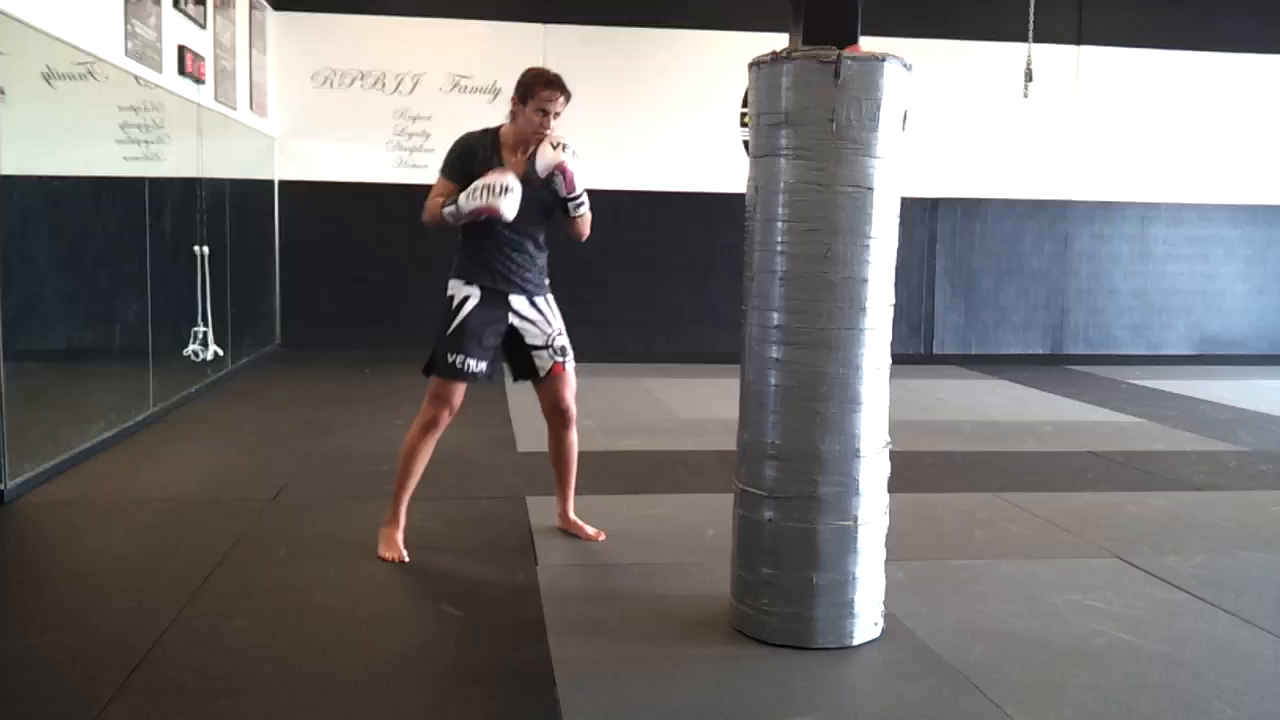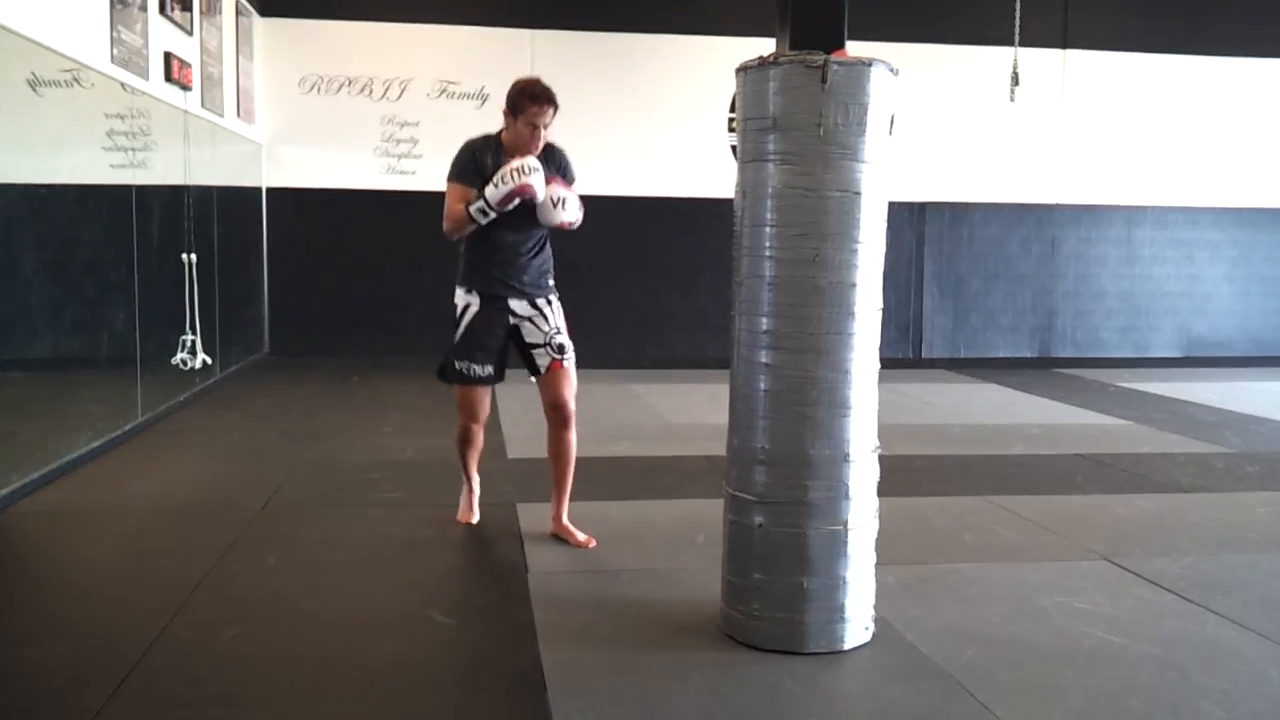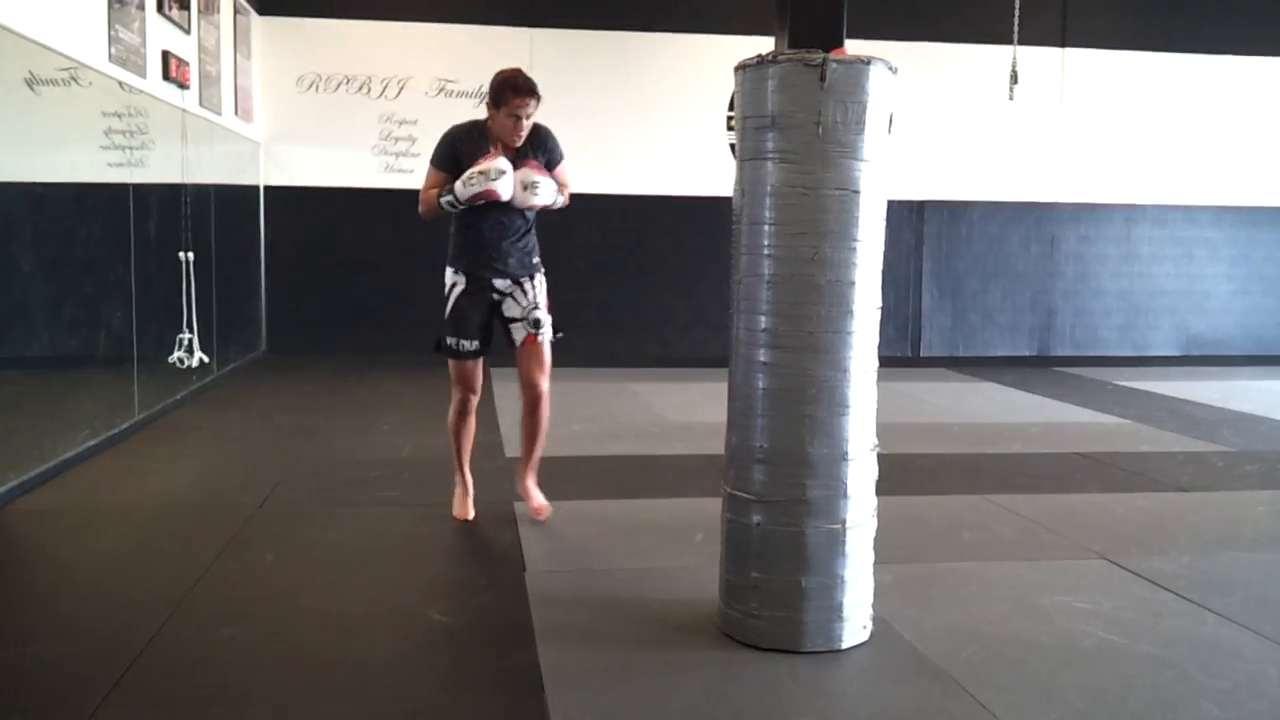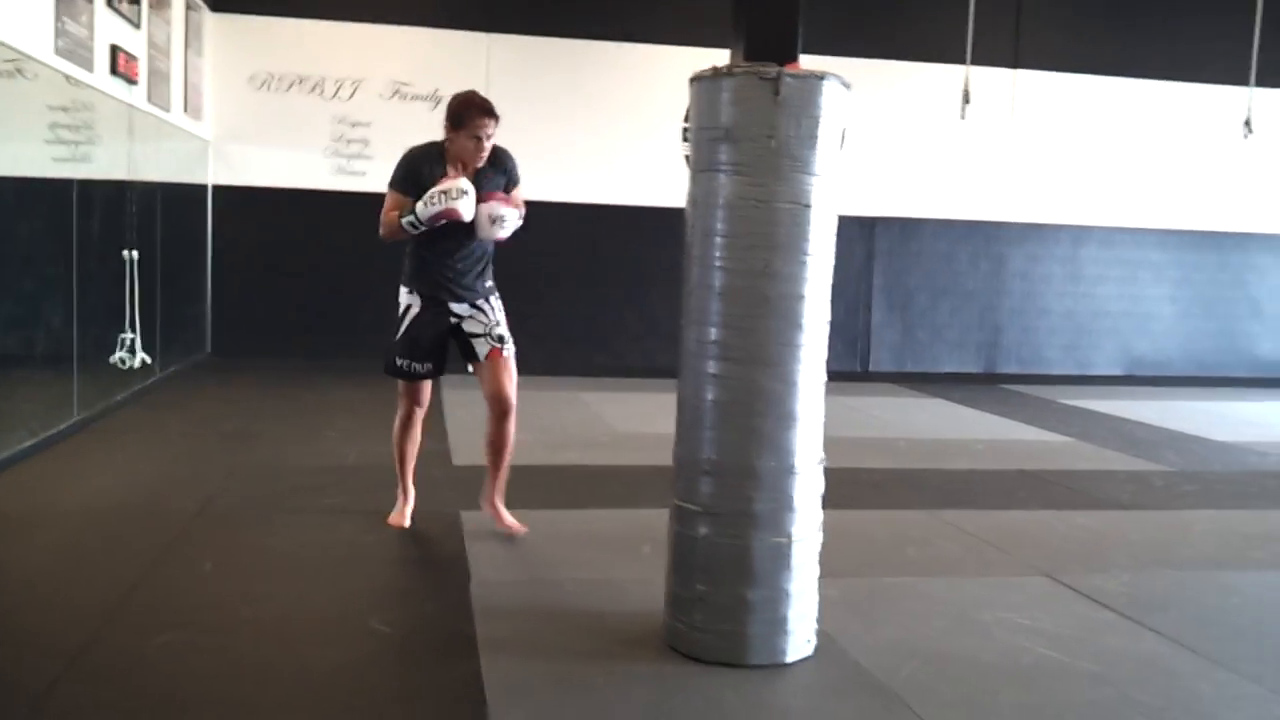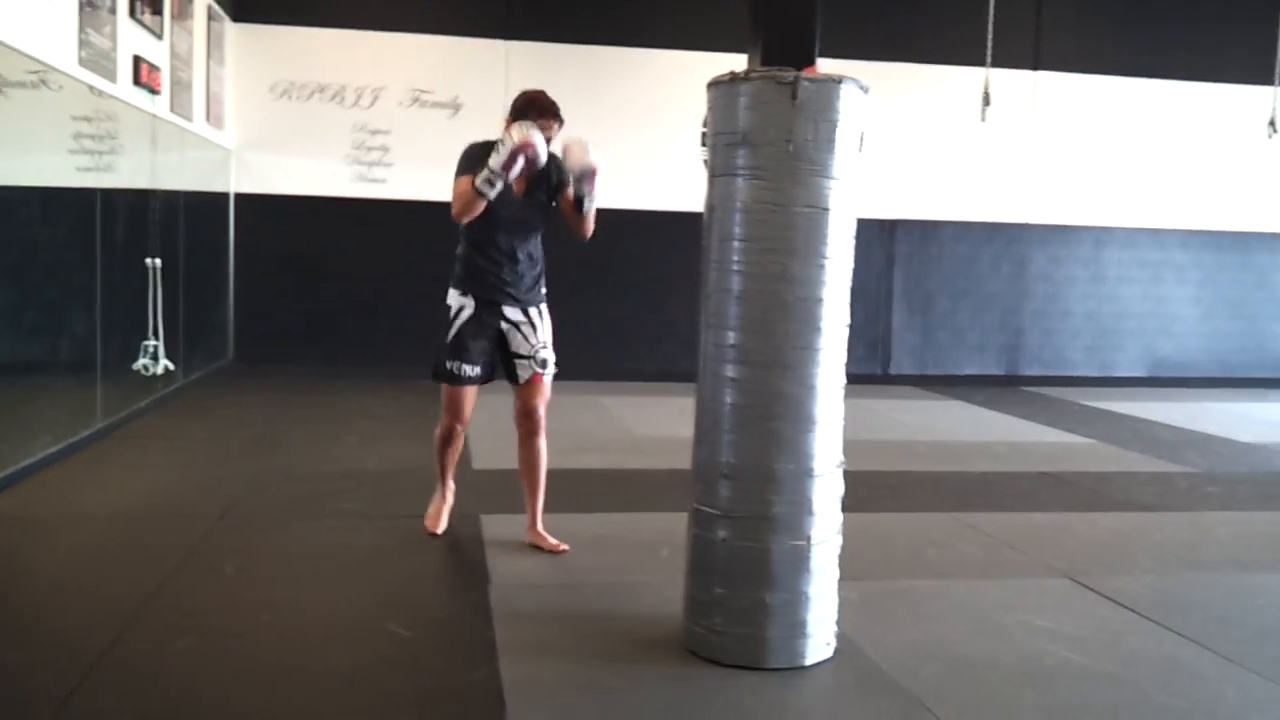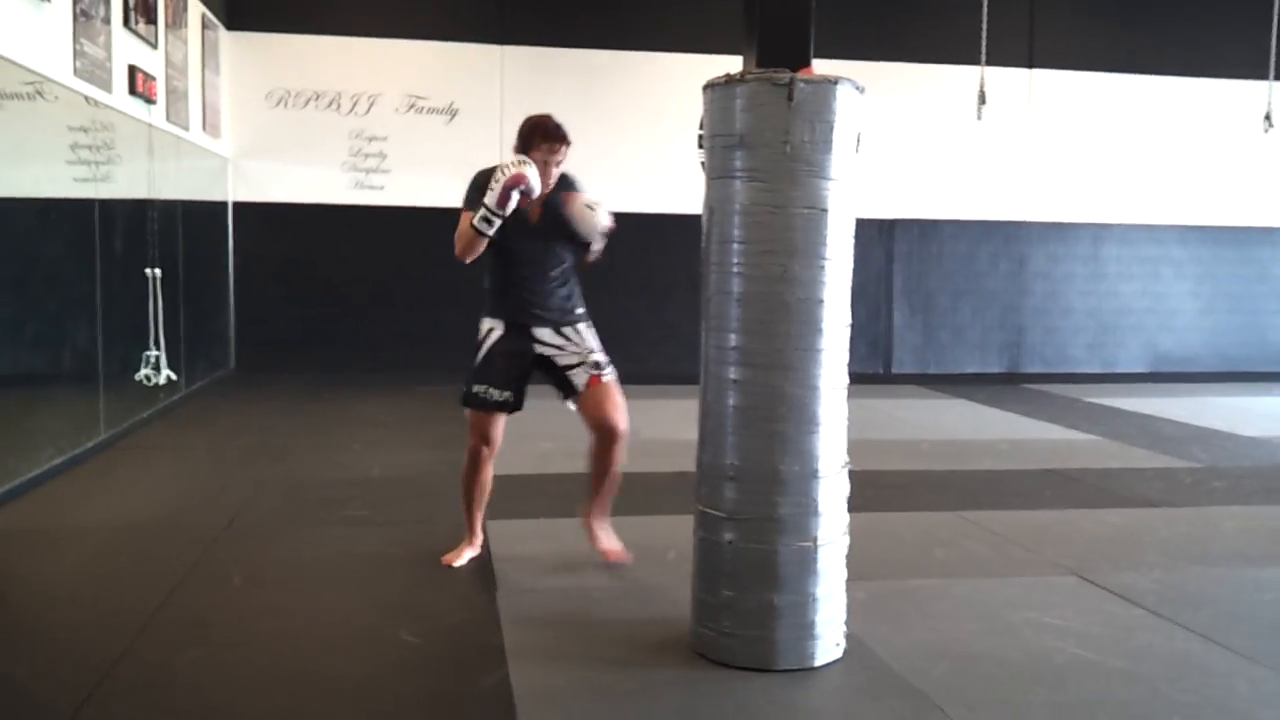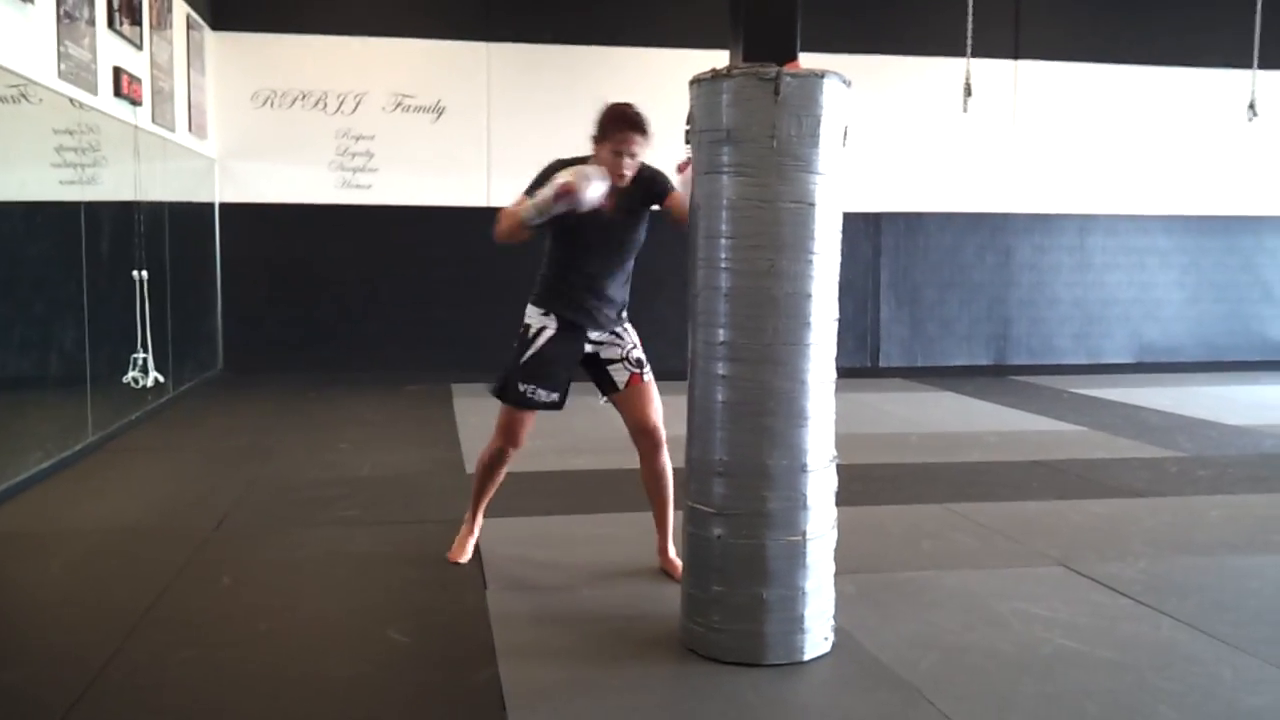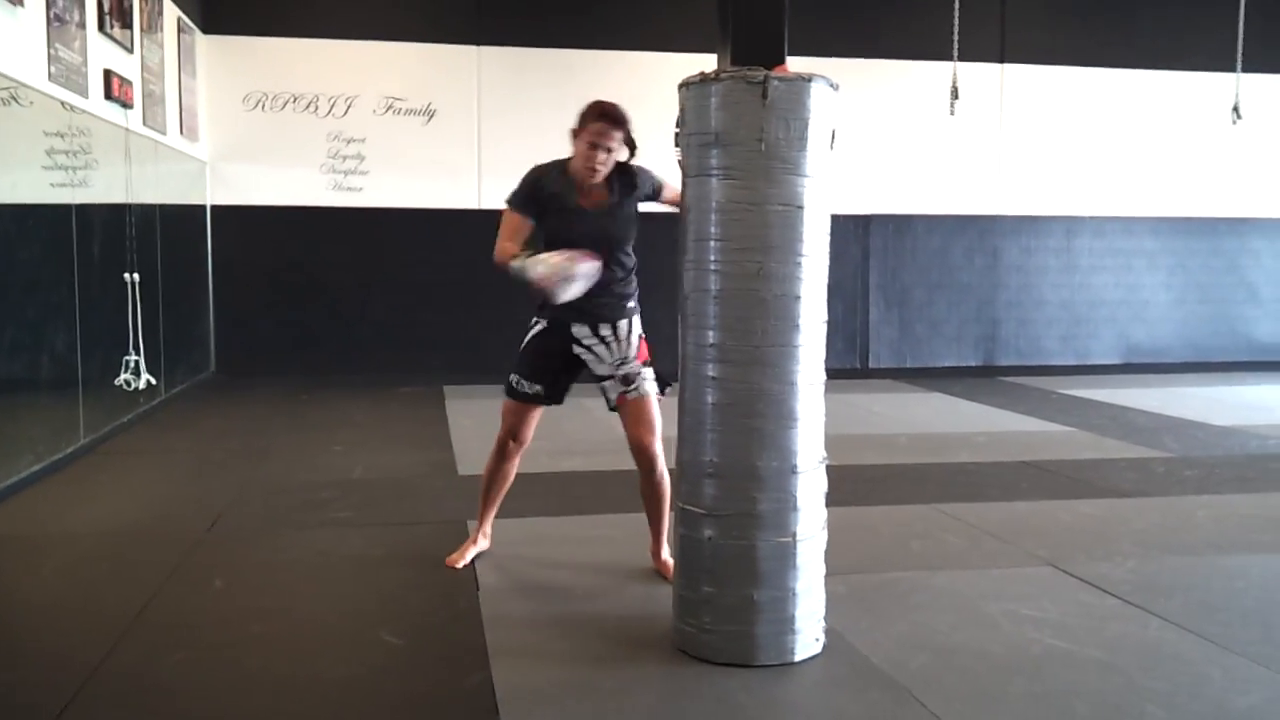
dt=0.3s
person 1, frame 1
left shoulder: (557, 159)
right shoulder: (471, 148)
left elbow: (582, 232)
right elbow: (431, 214)
left wrist: (572, 189)
right wrist: (468, 206)
left hip: (532, 295)
right hip: (476, 293)
left knee: (563, 408)
right knee: (438, 413)
left ankle: (566, 514)
right ankle: (393, 523)
person 1, frame 2
left shoulder: (555, 159)
right shoulder: (476, 154)
left elbow: (572, 217)
right elbow: (451, 226)
left wrist: (568, 213)
right wrist: (497, 196)
left hip: (536, 294)
right hip: (481, 296)
left knee: (563, 407)
right knee: (471, 417)
left ankle: (560, 518)
right ankle: (471, 486)
person 1, frame 3
left shoulder: (542, 141)
right shoulder: (459, 140)
left elbow: (564, 195)
right elbow: (426, 205)
left wrist: (547, 194)
right wrist: (463, 191)
left hip: (521, 273)
right hip: (469, 276)
left knee: (536, 388)
right knee: (466, 390)
left ankle: (527, 478)
right ankle: (463, 485)
person 1, frame 4
left shoulder: (501, 162)
right shoulder: (417, 162)
left elbow: (517, 211)
right elbow: (386, 228)
right wrist: (424, 214)
left hip: (478, 294)
right hip: (424, 296)
left knee: (504, 398)
right knee: (414, 404)
left ankle: (495, 498)
right ankle: (405, 495)
person 1, frame 5
left shoulder: (551, 166)
right shoulder: (479, 154)
left elbow: (583, 230)
right elbow: (461, 213)
left wrist: (586, 181)
right wrist: (505, 161)
left hip: (527, 304)
right hip: (474, 301)
left knee: (533, 417)
right knee: (455, 416)
left ankle: (534, 524)
right ankle: (444, 491)
person 1, frame 6
left shoulder: (567, 189)
right shoulder: (488, 182)
left elbow: (587, 256)
right elbow: (463, 252)
left wrist: (594, 232)
right wrist: (501, 197)
left hip: (565, 322)
right hip: (506, 326)
left knee: (612, 426)
right knee: (482, 441)
left ankle: (597, 518)
right ankle: (473, 538)
person 1, frame 7
left shoulder: (646, 182)
right shoulder: (564, 173)
right elbow: (504, 233)
right wrist: (549, 199)
left hip: (611, 323)
right hip: (555, 320)
left knee: (652, 433)
right knee: (508, 436)
left ankle: (666, 549)
right ankle: (470, 528)
person 1, frame 8
left shoulder: (631, 179)
right shoulder: (544, 181)
left elbow: (680, 198)
right elbow: (504, 249)
left hip: (617, 326)
right hip: (558, 323)
left knee: (647, 447)
right knee: (511, 435)
left ankle: (660, 550)
right ankle: (480, 533)
